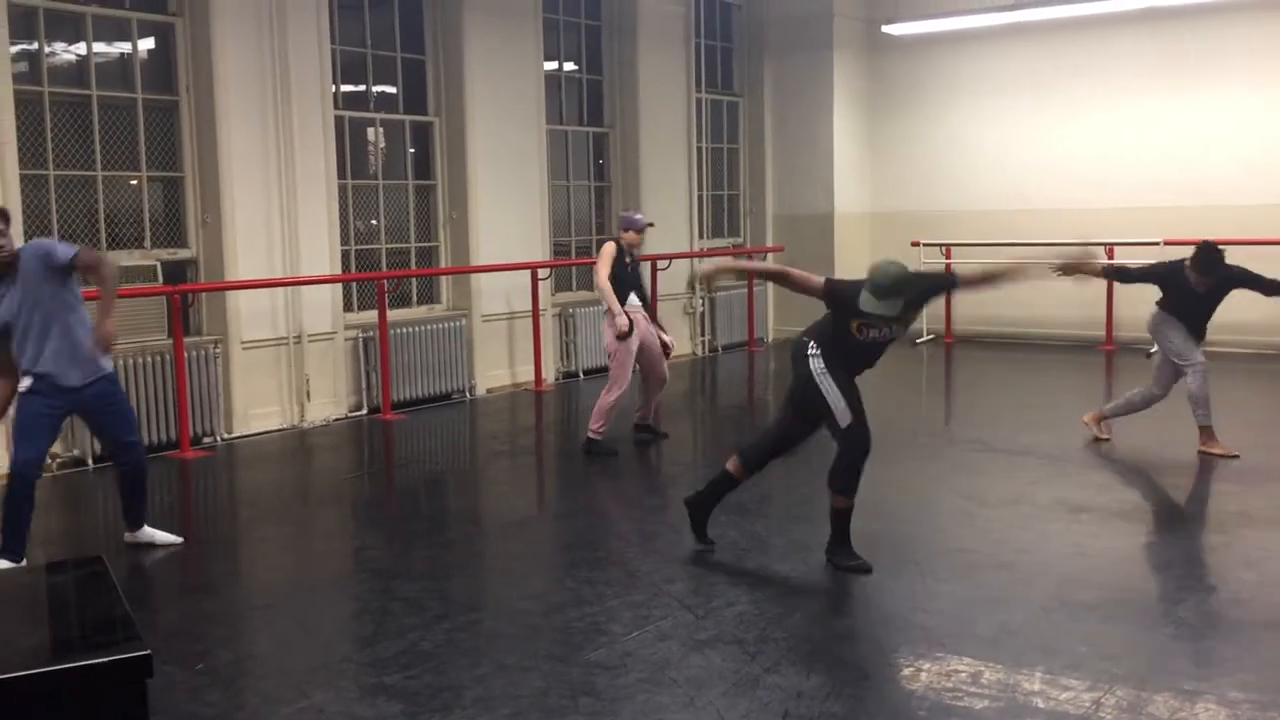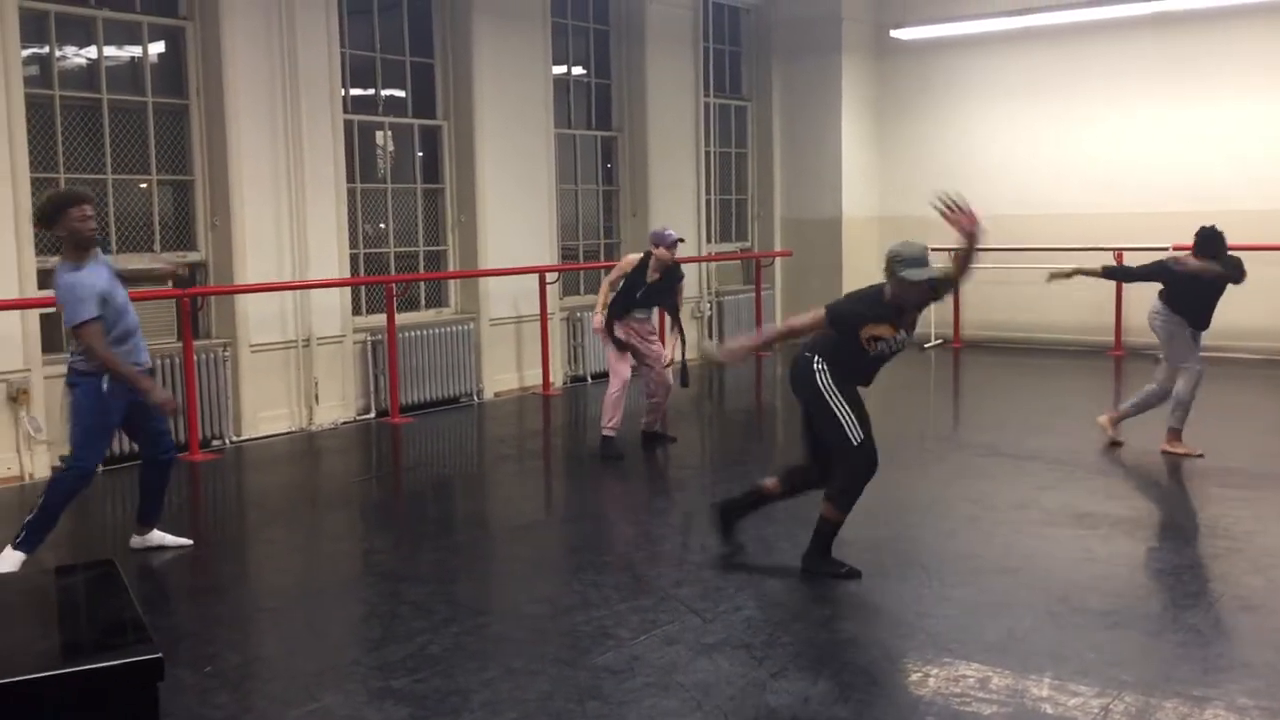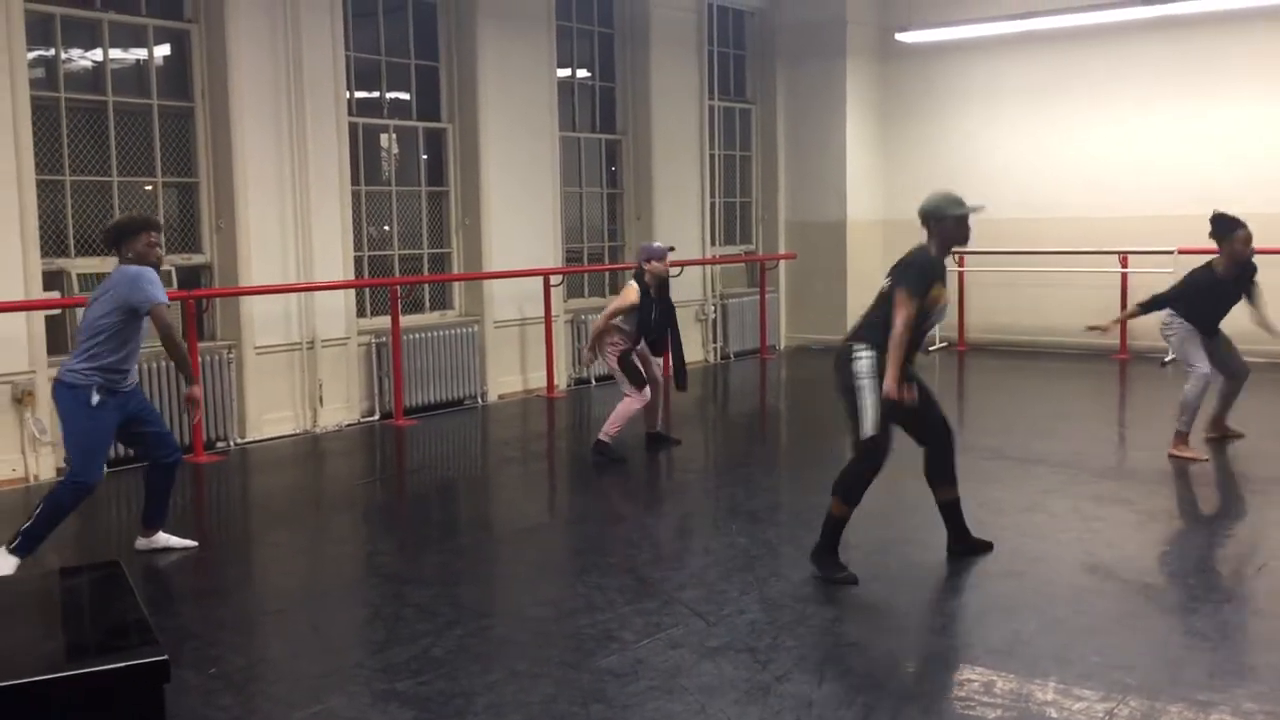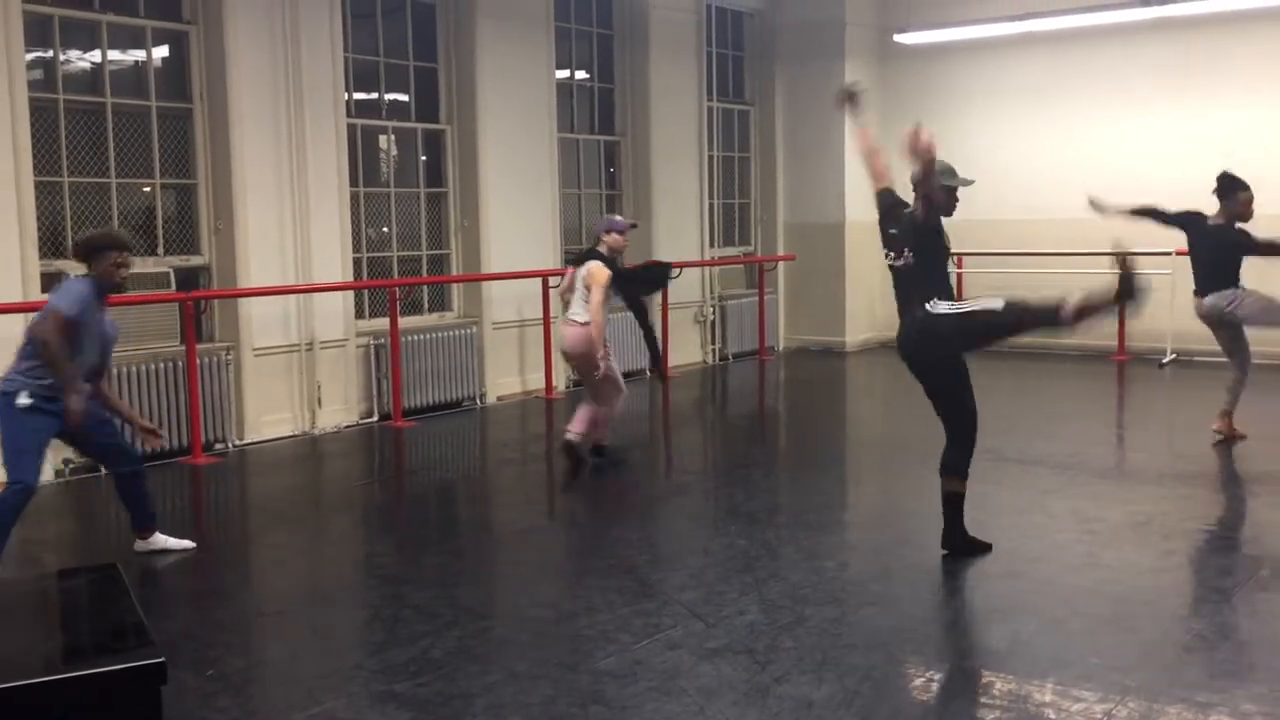
dt=0.3s
person 1, frame 1
left shoulder: (921, 288)
right shoulder: (850, 294)
left elbow: (973, 278)
right elbow: (785, 274)
right wrist: (730, 265)
left hip: (842, 361)
right hip: (820, 354)
left knee: (782, 438)
right knee: (856, 442)
left ankle: (704, 500)
right ankle: (839, 545)
person 1, frame 2
left shoulder: (922, 291)
right shoulder: (859, 305)
left elbow: (957, 273)
right elbow: (797, 324)
left wrist: (971, 240)
right wrist: (744, 346)
left hip: (832, 378)
right hip: (817, 371)
left knee: (823, 470)
right knee: (860, 461)
left ankle: (733, 508)
right ankle: (818, 553)
person 1, frame 3
left shoulder: (931, 267)
right shoulder: (920, 266)
right elbow: (901, 320)
right wrist: (892, 378)
left hip: (888, 366)
right hip: (866, 361)
left knee: (942, 438)
right knee: (870, 453)
left ankle: (958, 536)
right ankle: (825, 550)
person 1, frame 4
left shoulder: (892, 219)
right shoulder: (920, 223)
left elbow: (875, 163)
right elbow: (925, 178)
left wrist: (856, 112)
right wrist: (926, 157)
left hip: (913, 341)
right hip: (934, 322)
left knee: (960, 431)
right knee: (1024, 313)
left ankle: (954, 534)
right ankle: (1116, 295)
person 2, frame 1
left shoulder: (41, 253)
left elbow: (100, 263)
left wrist: (105, 318)
left hip: (96, 379)
right hip: (42, 389)
left knee: (131, 456)
left ankle: (136, 527)
person 2, frame 2
left shoulder: (93, 255)
right shoulder: (72, 281)
right elbow: (94, 348)
right wrist: (148, 388)
left hip: (134, 371)
right hip: (100, 380)
left knee: (162, 451)
right knee: (82, 467)
left ankle: (144, 531)
person 2, frame 3
left shoulder: (121, 282)
right shoulder: (142, 276)
right elbow: (167, 330)
right wrist: (191, 382)
left hip: (121, 390)
right hip: (86, 391)
left knee: (167, 453)
right knee: (82, 480)
left ankle: (150, 533)
person 2, frame 4
left shoulder: (106, 326)
right shoulder: (79, 290)
left elbow: (95, 384)
right elbow: (45, 332)
left wrist: (136, 420)
right wrist: (72, 393)
left hip: (69, 400)
left knee: (128, 461)
left ankle: (146, 535)
person 3, frame 1
left shoulder: (1228, 275)
right shoulder: (1172, 272)
right elbow: (1125, 274)
right wrist: (1081, 268)
left hip: (1190, 332)
right hip: (1166, 322)
left knee: (1157, 390)
right knee: (1197, 367)
left ankle: (1097, 416)
right ankle: (1207, 439)
person 3, frame 2
left shoulder: (1226, 265)
right shoulder: (1172, 267)
left elbow: (1237, 274)
right elbow: (1124, 273)
left wrist: (1203, 267)
right wrist: (1075, 271)
left hip: (1191, 327)
right hip: (1168, 318)
left knee: (1165, 386)
right knee: (1192, 369)
left ankle: (1113, 418)
right ankle: (1172, 439)
person 3, frame 3
left shoulder: (1245, 267)
right shoulder: (1202, 278)
right elbow: (1159, 301)
left wrist: (1260, 314)
right wrist: (1114, 322)
left hip: (1205, 329)
right hip: (1181, 325)
left knee: (1238, 371)
right knee: (1201, 373)
left ankle: (1217, 425)
right ankle: (1179, 443)
person 3, frame 4
left shoulder: (1195, 221)
right shoulder: (1234, 237)
left elbow: (1157, 214)
left wrist: (1113, 208)
left hip: (1206, 305)
right hip: (1227, 299)
left knee: (1240, 360)
left ankle: (1225, 420)
person 4, frame 1
left shoulder: (633, 261)
right shoulder: (611, 249)
right elbow: (600, 279)
left wrist: (661, 331)
right wrist: (618, 314)
left hip: (642, 321)
right hip: (620, 323)
left knee: (659, 375)
right knee: (618, 384)
left ankle: (644, 424)
right ankle: (594, 438)
person 4, frame 2
left shoulder: (674, 277)
right shoulder: (633, 262)
left elbow: (675, 315)
right elbow: (607, 283)
left wrist: (671, 346)
right wrist: (599, 312)
left hip: (645, 327)
right hip: (618, 324)
left knee: (662, 381)
right knee: (621, 376)
left ankle: (651, 431)
right ankle: (608, 437)
person 4, frame 3
left shoulder: (659, 283)
right shoulder: (634, 295)
right elbow: (603, 319)
right wrist: (591, 348)
left hip: (631, 339)
right hip: (614, 340)
left knee: (654, 381)
right knee: (640, 393)
left ankle: (654, 432)
right ankle: (603, 443)
person 4, frame 4
left shoulder: (585, 260)
right shoulder: (601, 271)
left elbow: (564, 292)
right elbow: (596, 313)
right wrist: (599, 353)
left hip: (569, 332)
right hip: (585, 336)
left knee: (598, 393)
right knee: (612, 391)
left ankle: (574, 438)
right ankle: (595, 444)
